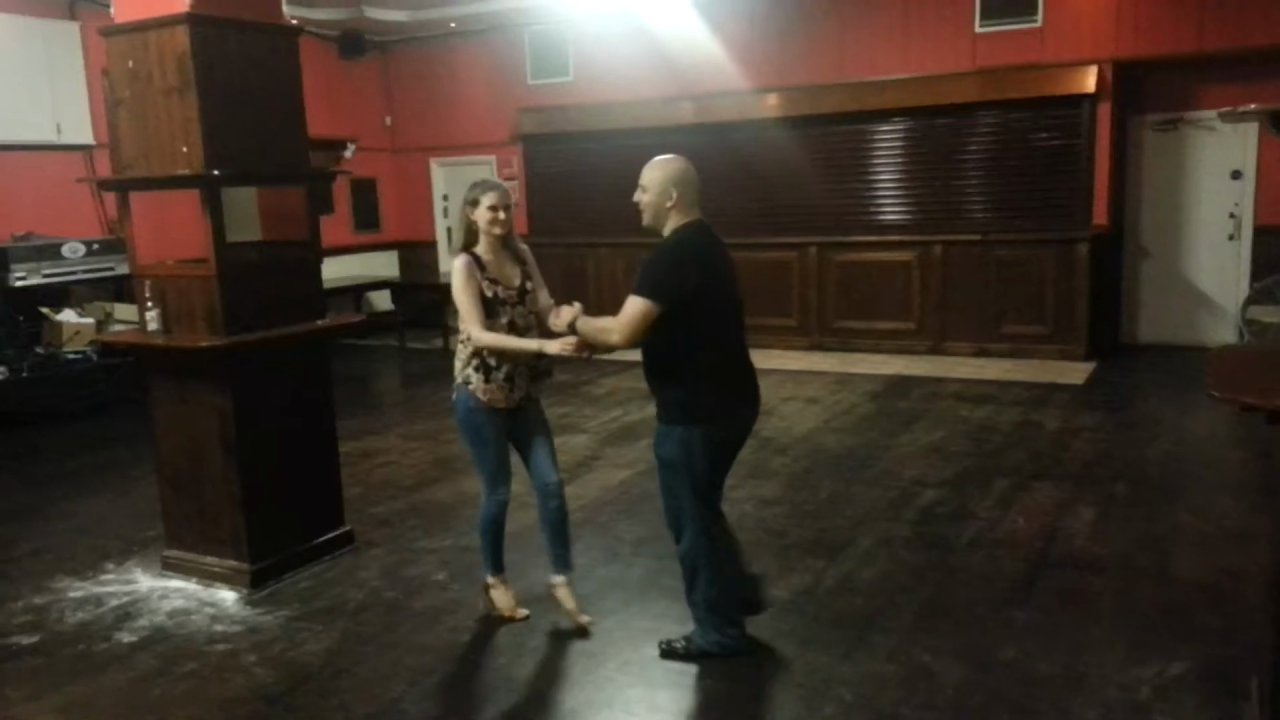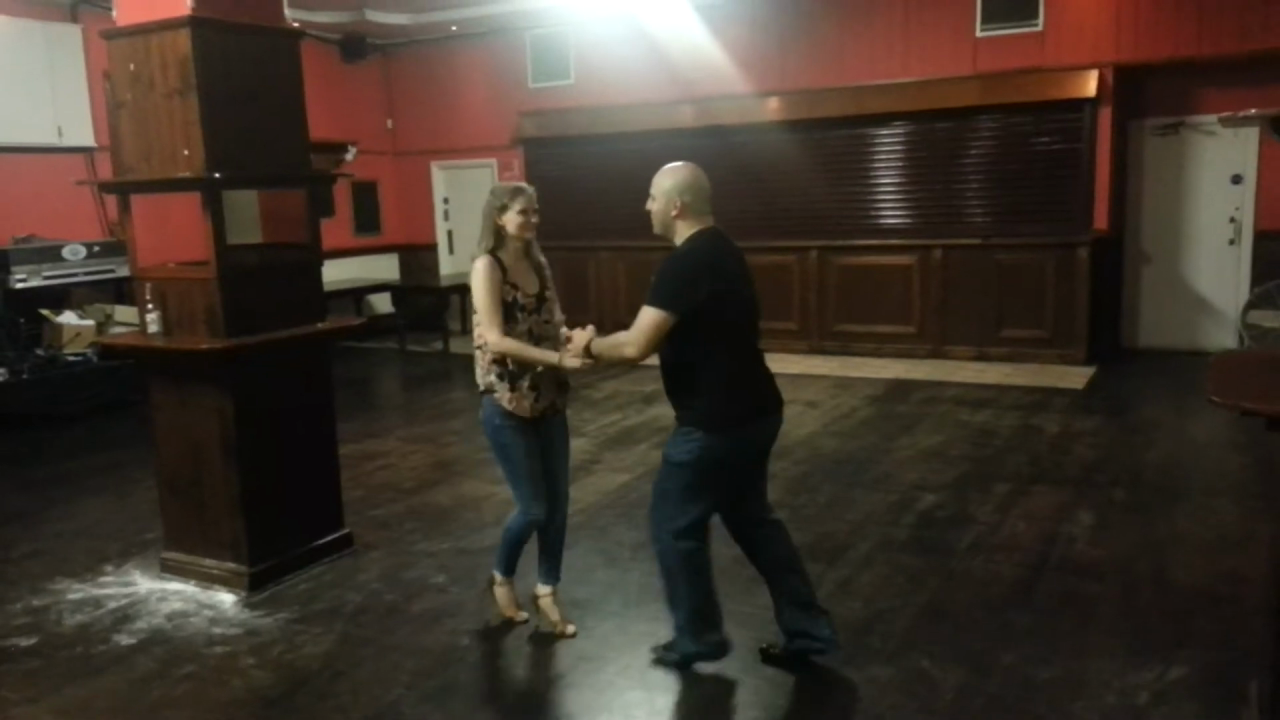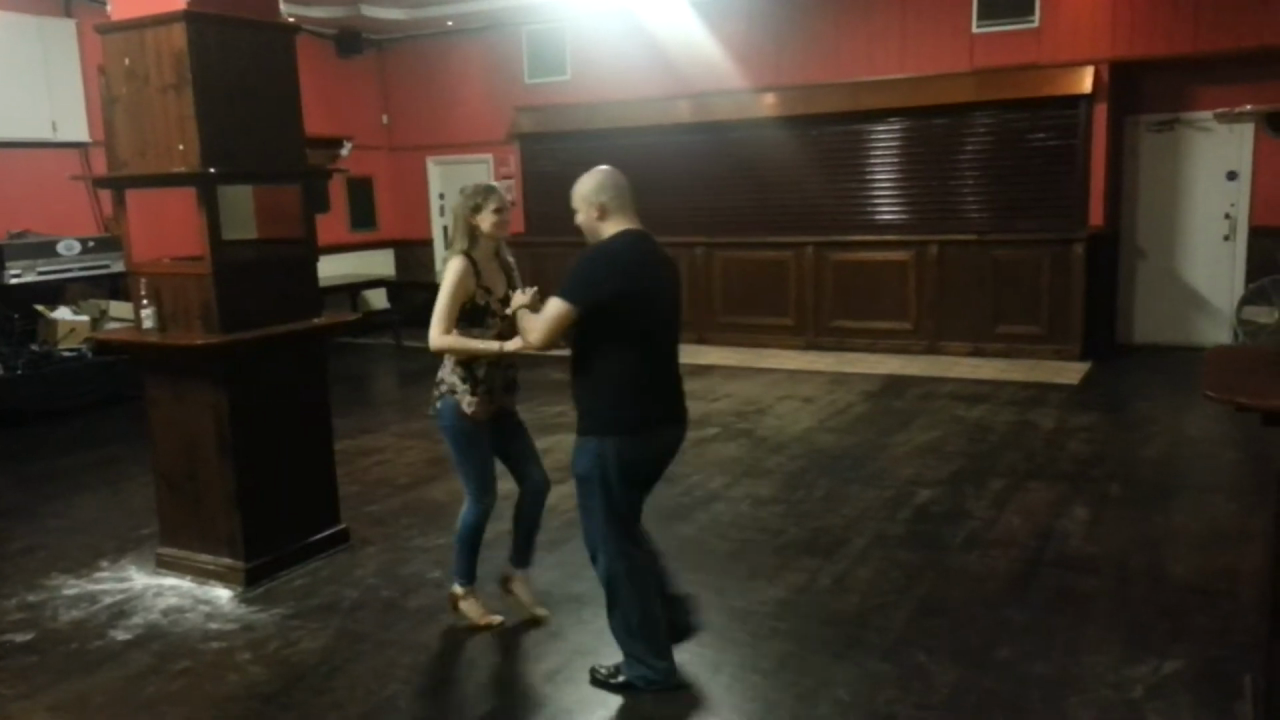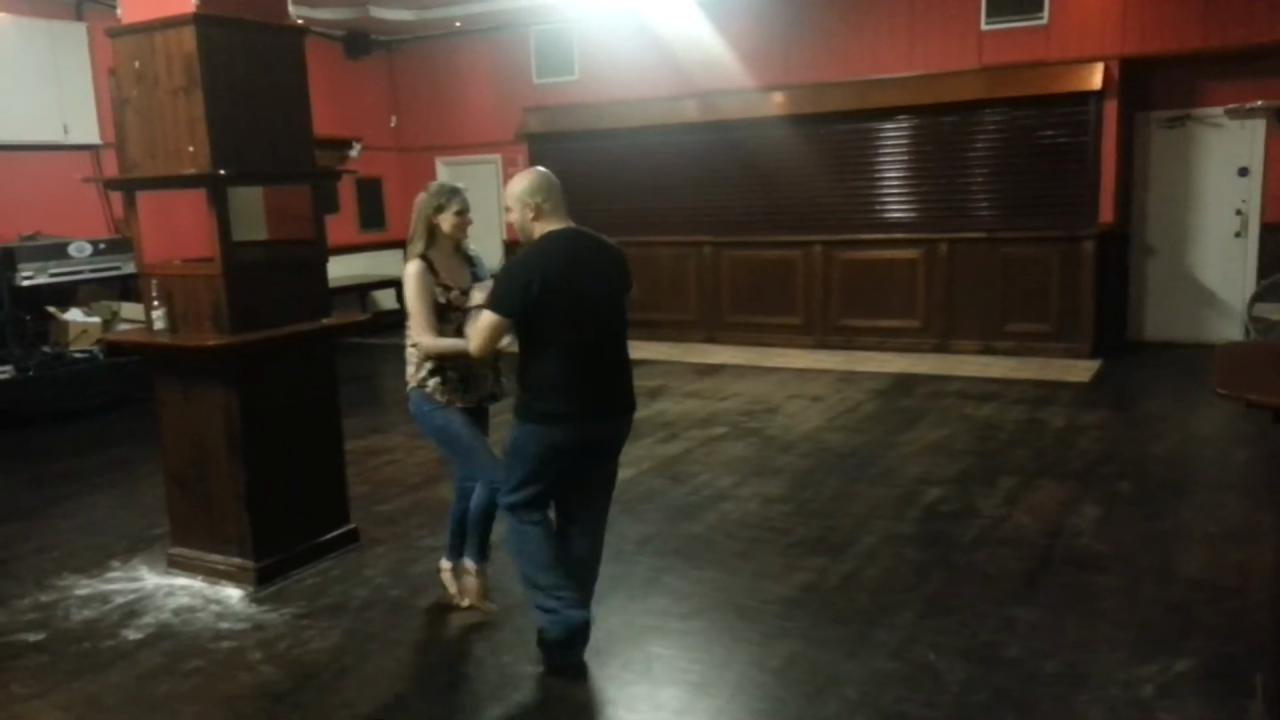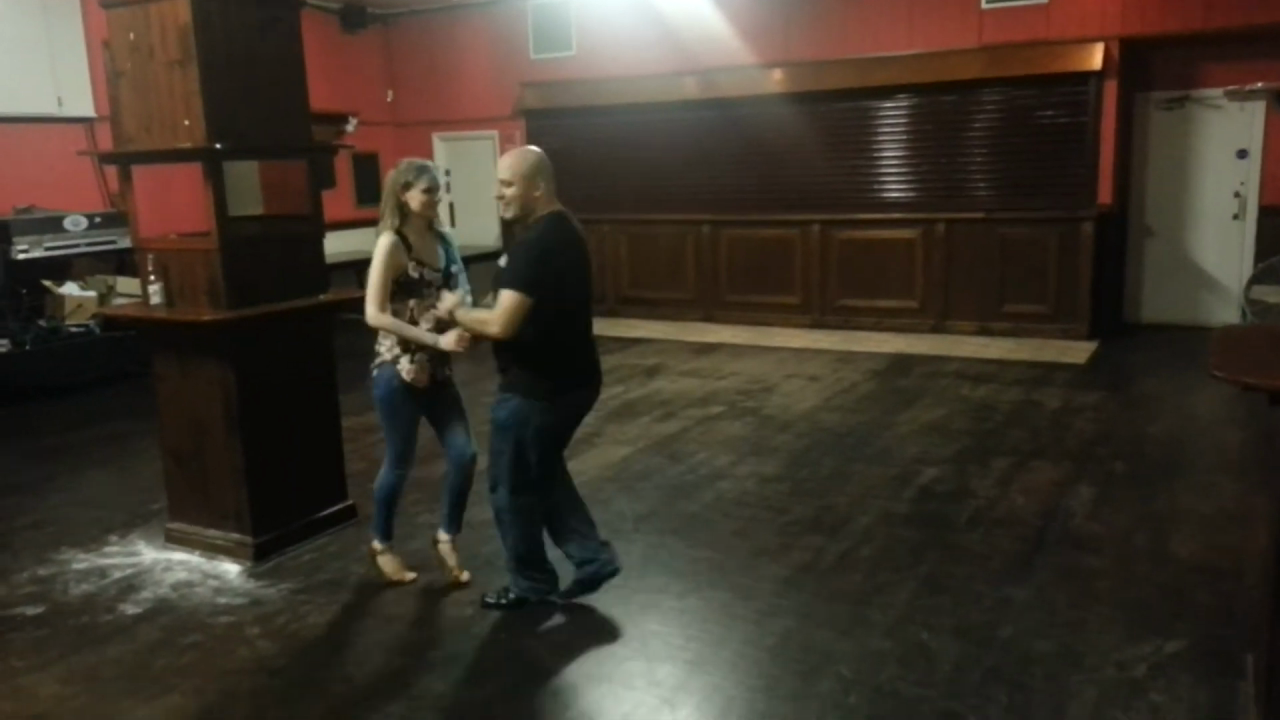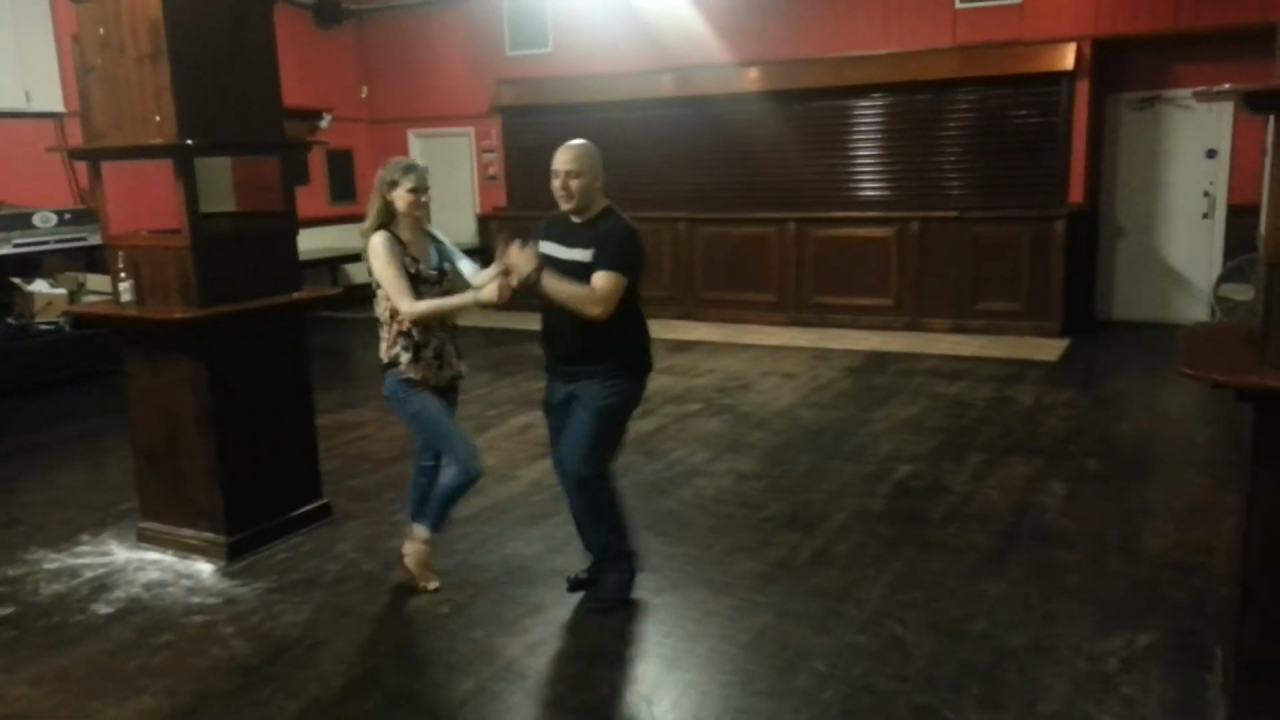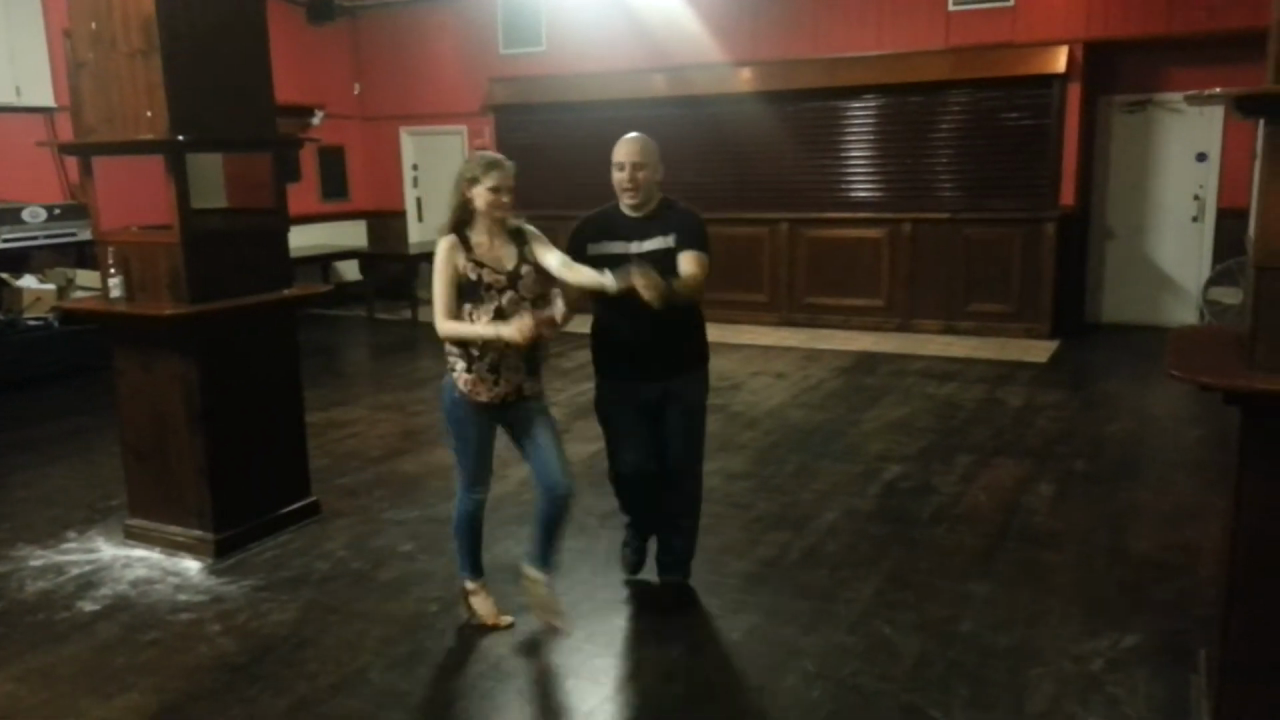
dt=0.5s
person 1, frame 1
left shoulder: (675, 255)
right shoulder: (701, 245)
left elbow: (624, 333)
left wrist: (575, 323)
right wrist: (595, 332)
left hip: (698, 412)
right hip: (724, 402)
left knee: (693, 518)
right knee: (697, 509)
left ankle: (718, 633)
right ankle: (739, 591)
person 1, frame 2
left shoulder: (685, 264)
right shoulder: (720, 252)
left elbow: (637, 345)
left wrist: (591, 346)
right wrist: (605, 345)
left hip: (714, 423)
right hip: (753, 413)
left knee: (676, 526)
right knee: (755, 521)
left ankle: (698, 637)
right ankle: (808, 632)
person 1, frame 3
left shoulder: (600, 262)
right shoulder: (657, 259)
left elbow: (541, 336)
left wrist: (522, 309)
right wrist: (544, 309)
left hip: (615, 428)
right hip: (662, 420)
left knee: (612, 544)
right knee: (620, 528)
left ankle: (649, 666)
right ankle: (667, 614)
person 1, frame 4
left shoulder: (527, 266)
right shoulder: (609, 256)
left elbow: (480, 346)
left wrist: (480, 310)
left hip: (550, 419)
right hip: (611, 413)
left knee: (522, 509)
right knee: (584, 522)
left ankle: (563, 613)
right ankle: (568, 646)
person 1, frame 5
left shoulder: (534, 246)
right shoulder: (562, 232)
left elbow: (501, 325)
left wrist: (455, 311)
right wrist: (472, 312)
left hip: (535, 390)
right hip: (573, 381)
left knee: (512, 487)
right knee: (544, 472)
left ankle: (531, 584)
right ankle: (592, 557)
person 1, frame 6
left shoulder: (617, 234)
right shoulder: (552, 227)
left elbow: (598, 306)
right elbow: (518, 275)
left wrist: (535, 274)
right wrist: (514, 272)
left hip: (610, 375)
right hip: (562, 375)
left knee: (580, 468)
right knee: (574, 470)
left ankle: (616, 569)
right ankle: (609, 563)
person 1, frame 7
left shoulder: (684, 222)
right shoulder: (591, 227)
left elbow: (695, 281)
left wrist: (665, 290)
left hip: (679, 374)
right hip: (618, 374)
left knee: (679, 471)
right knee: (630, 468)
left ankle: (674, 569)
right ankle: (640, 528)
person 2, frame 1
left shoulder: (522, 255)
right shoulder: (465, 265)
left elbow: (545, 311)
right elbow: (478, 335)
right wrist: (544, 345)
left hip: (523, 391)
right hip: (480, 394)
left knee: (552, 484)
right knee: (498, 491)
left ankle: (561, 580)
right ankle: (495, 581)
person 2, frame 2
left shoulder: (538, 263)
right shoulder: (487, 267)
left elbow: (553, 325)
right elbow: (493, 340)
right wrist: (557, 357)
left hip: (549, 399)
right hip: (506, 403)
left knee: (558, 501)
right knee: (533, 508)
left ankle: (546, 592)
right ankle: (502, 578)
person 2, frame 3
left shoulder: (505, 263)
right shoulder: (461, 267)
right elbow: (438, 339)
right wrist: (500, 346)
left hip: (498, 396)
right hip: (462, 400)
left knee: (536, 482)
right knee: (482, 497)
left ankle: (516, 575)
right ankle: (462, 591)
person 2, frame 4
left shoulder: (472, 261)
right shoulder: (419, 270)
right elbow: (427, 341)
left hip: (473, 390)
right hip: (433, 394)
left knee: (471, 481)
right knee: (492, 476)
left ankle: (453, 566)
right ankle: (473, 565)
person 2, frame 5
left shoulder: (442, 239)
right shoulder: (391, 244)
left elbow: (463, 294)
right elbow: (375, 315)
right wrist: (434, 339)
left hip: (437, 369)
right hip: (398, 370)
left knee: (464, 455)
right knee: (399, 463)
left ankle: (447, 537)
right ankle: (382, 545)
person 2, frame 6
left shoulder: (433, 241)
right shoulder: (382, 241)
left elbow: (471, 277)
right elbow: (410, 307)
left wrist: (498, 274)
right wrist: (476, 297)
left hip: (444, 369)
right hip: (407, 375)
left knee: (431, 462)
right knee: (467, 463)
left ankle: (415, 545)
right ankle: (422, 532)
person 2, frame 7
left shoulder: (525, 237)
right shoulder: (452, 247)
left elbow: (566, 268)
right elbow: (444, 324)
left wrist: (611, 281)
right wrist: (503, 333)
left hip: (522, 386)
right hip: (470, 387)
left knee: (559, 485)
right knee: (475, 490)
left ankle: (537, 573)
right ankle: (473, 585)
